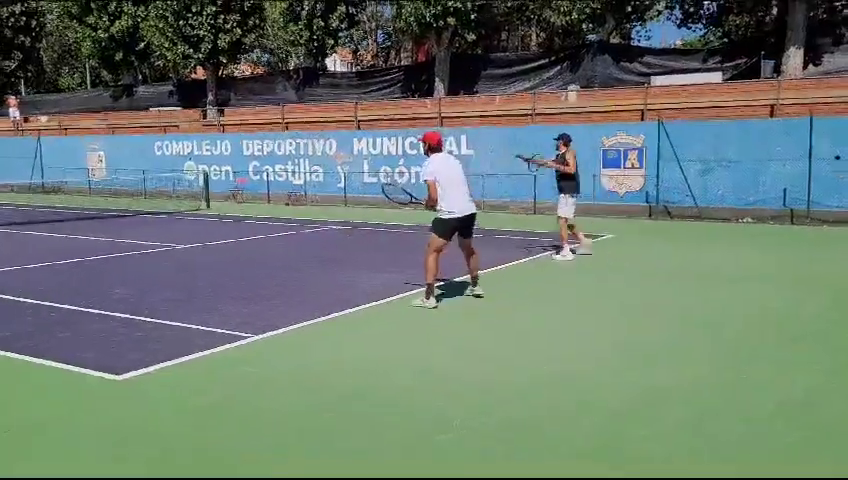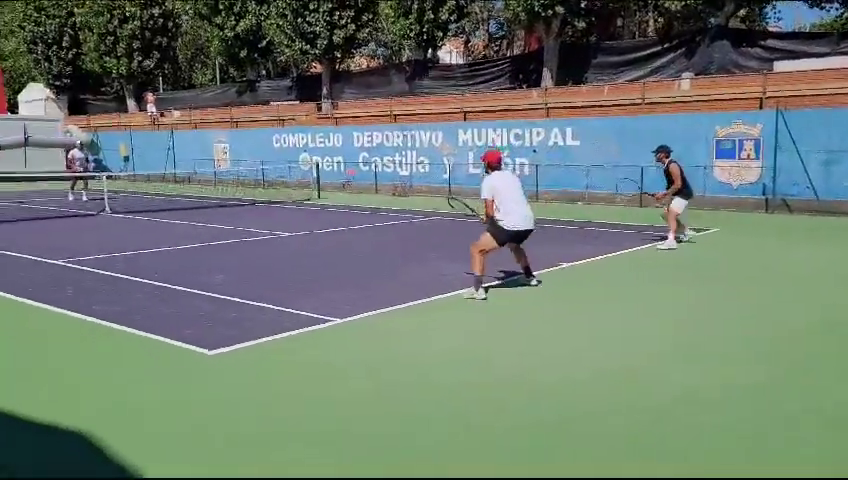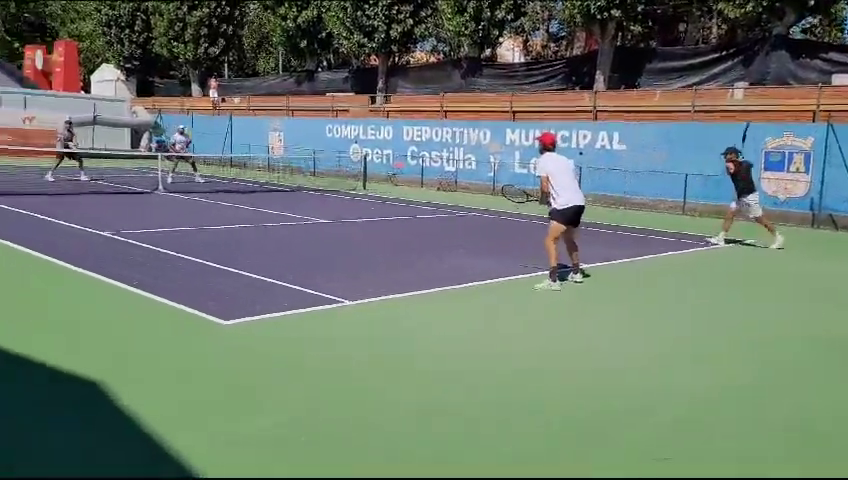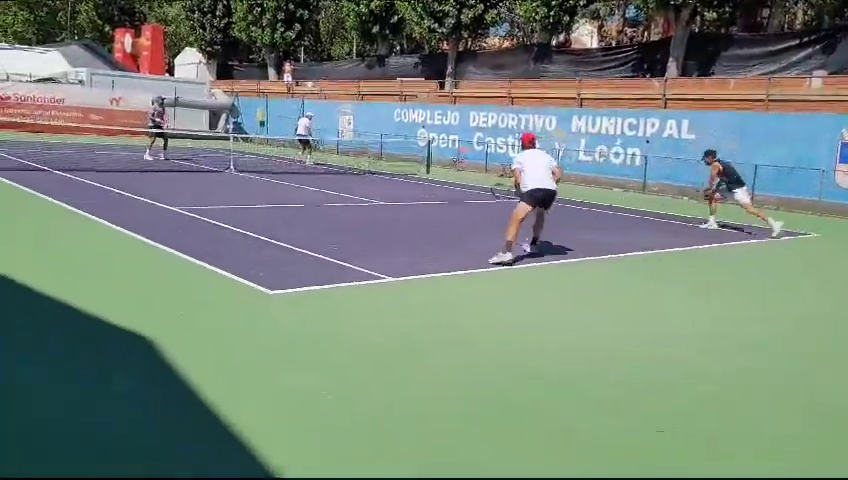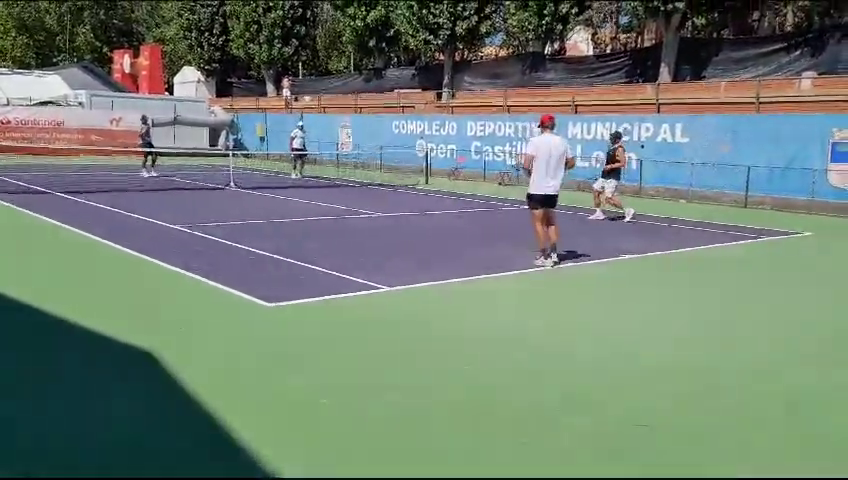
dt=1s
person 1, frame 1
left shoulder: (429, 164)
right shoulder: (453, 160)
left elbow: (433, 196)
left wrist: (428, 204)
left hip: (449, 215)
right hip: (469, 211)
left knee: (432, 252)
right knee: (467, 248)
left ankle: (429, 297)
right ankle: (475, 285)
person 1, frame 2
left shoulder: (488, 182)
right shoulder: (512, 177)
left elbow: (489, 213)
left wrist: (488, 221)
right wrist: (495, 219)
left hip: (509, 226)
right hip: (528, 223)
left knee: (477, 250)
right knee: (514, 245)
left ankle: (477, 289)
right ankle: (530, 276)
person 1, frame 3
left shoulder: (542, 162)
right shoulder: (566, 160)
left elbow: (545, 187)
left wrist: (543, 200)
right wrist: (550, 199)
left hip: (564, 205)
right hip: (580, 202)
left knee: (550, 240)
right knee: (568, 237)
left ankle: (553, 280)
right ankle: (576, 272)
person 1, frame 4
left shoulder: (519, 157)
right shoulder: (546, 155)
left elbow: (518, 180)
right elbow: (559, 174)
left wrist: (519, 192)
left hip: (533, 190)
right hip: (551, 191)
left knee: (515, 221)
right knee: (540, 214)
left ankle: (506, 253)
right ankle: (533, 244)
person 1, frame 5
left shoulder: (534, 141)
right shoulder: (562, 142)
left elbow: (526, 165)
right elbow: (571, 163)
left wrist: (528, 170)
left hip: (536, 190)
right hip: (553, 190)
left knee: (539, 223)
right knee: (550, 221)
left ankle: (546, 257)
right ankle: (553, 252)
